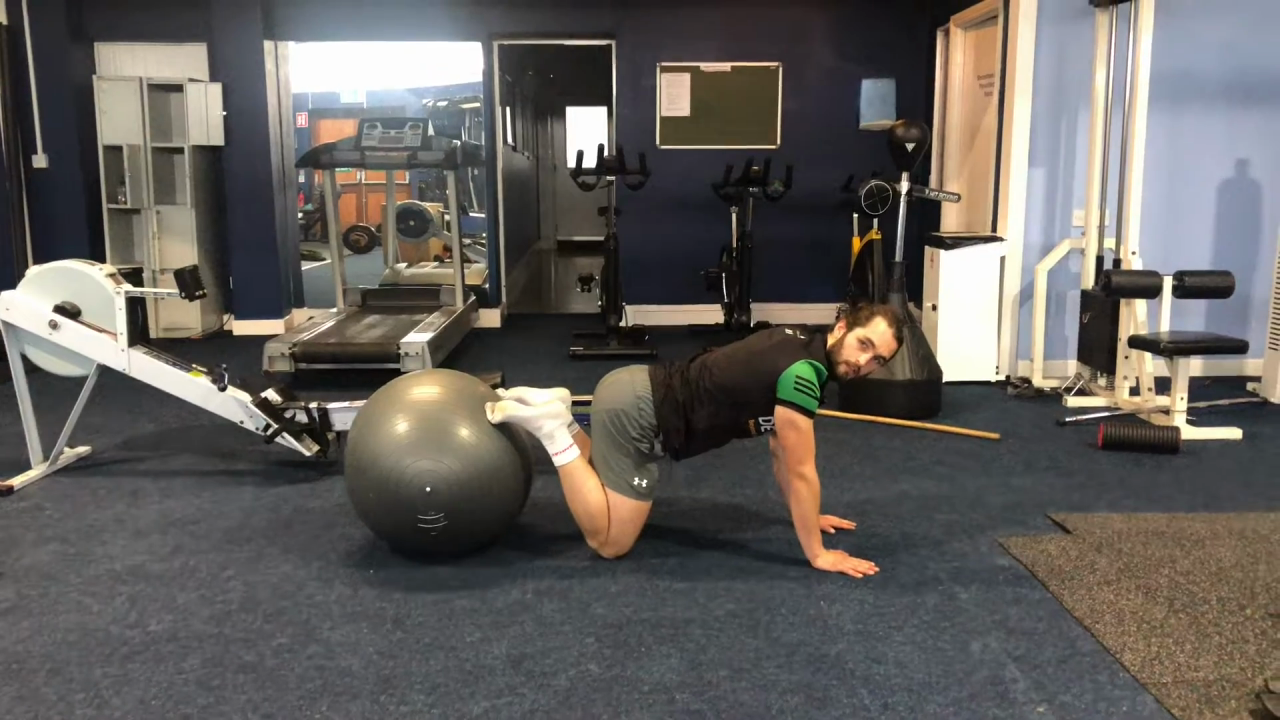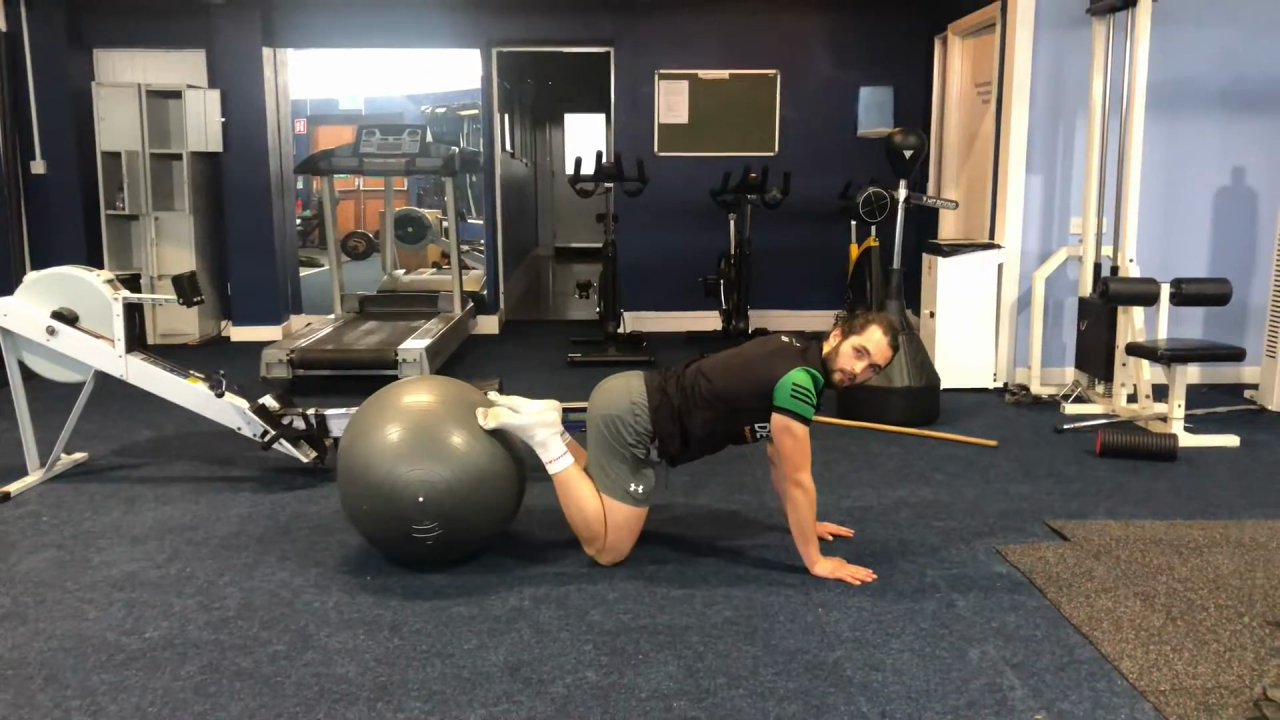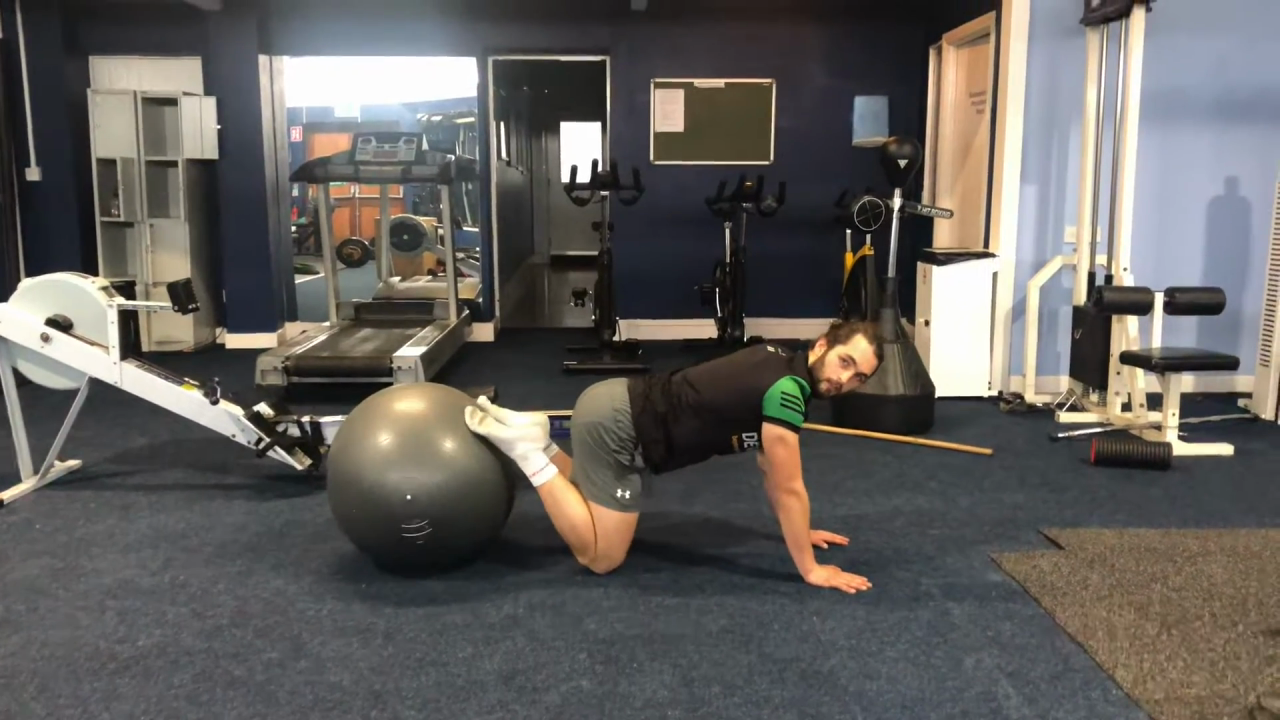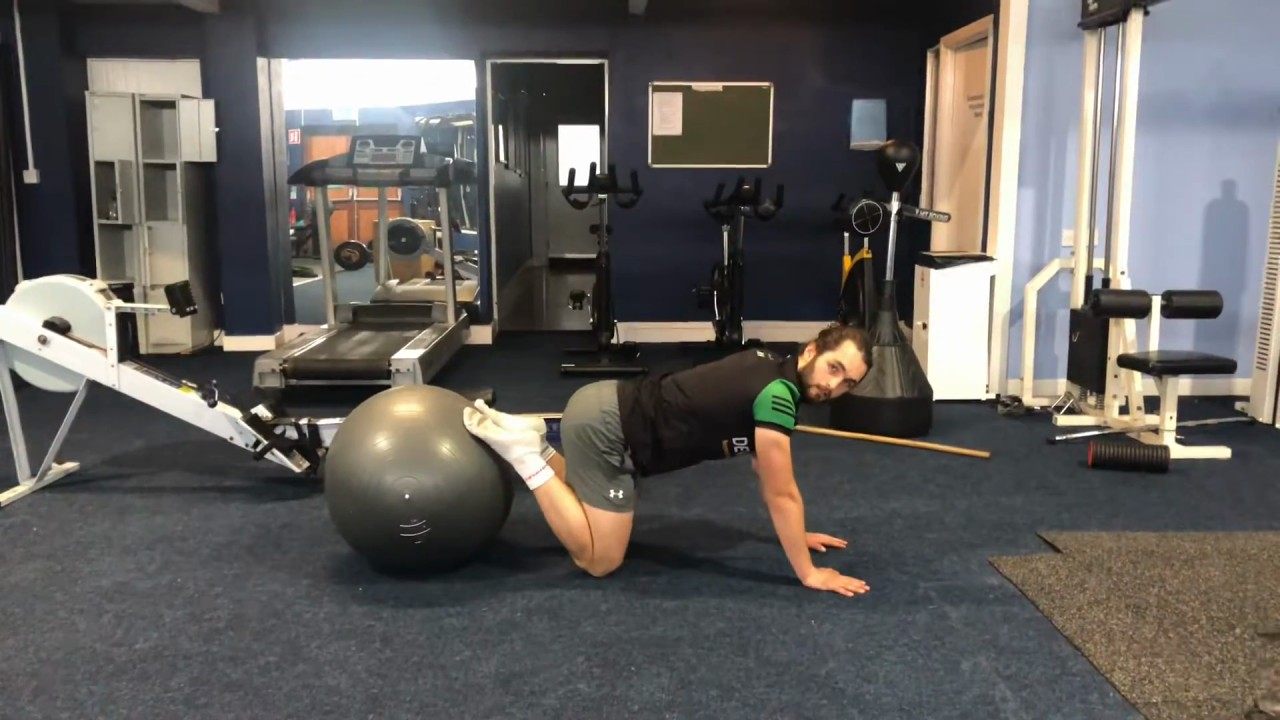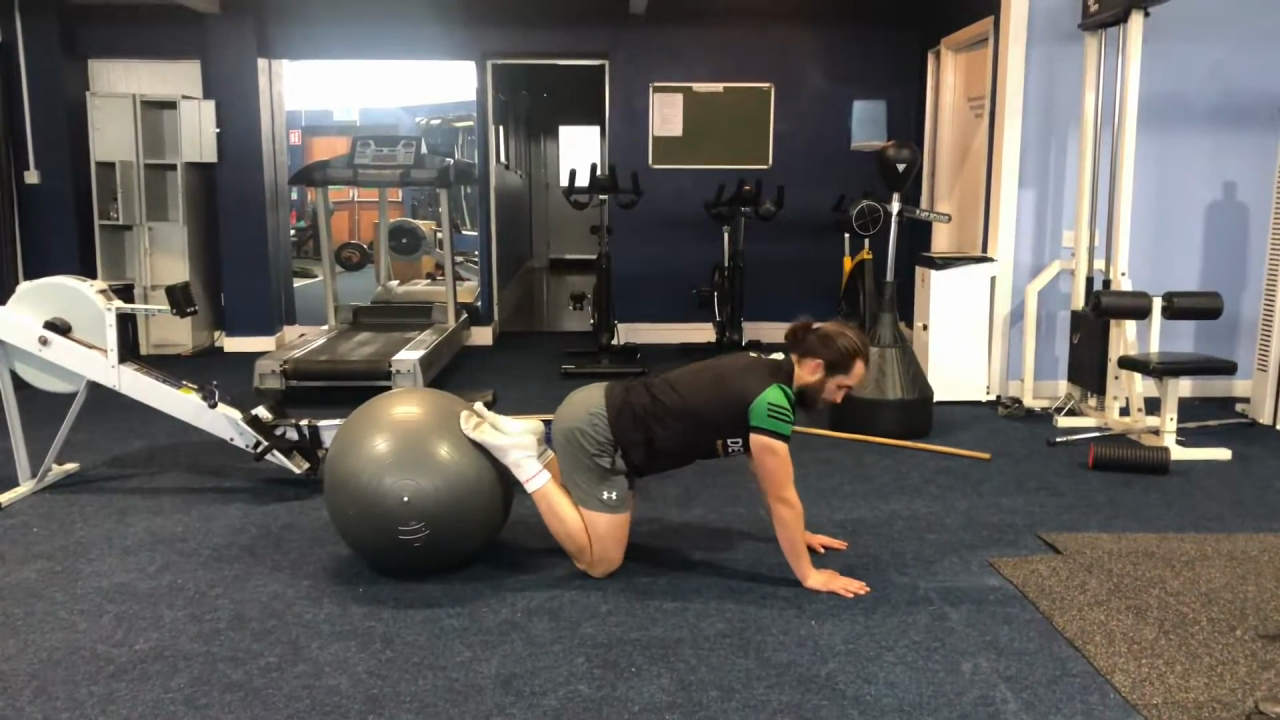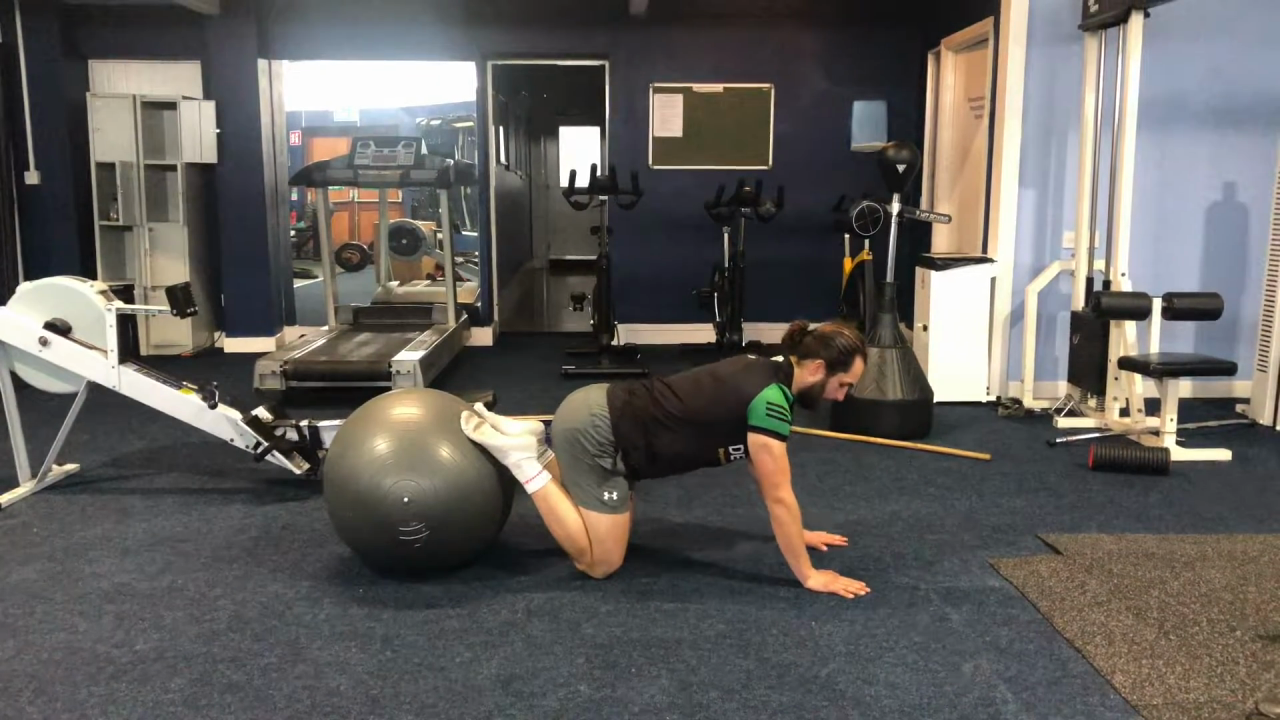
dt=0.4s
person 1, frame 1
left shoulder: (799, 346)
right shoulder: (803, 372)
left elbow: (781, 451)
right elbow: (801, 471)
left wrist: (807, 516)
right wrist: (817, 554)
left hip: (636, 390)
right hip: (638, 411)
left knee: (610, 500)
right knee: (610, 540)
left ankle: (554, 413)
right ankle: (552, 428)
person 1, frame 2
left shoulder: (796, 353)
right shoulder: (799, 381)
left elbow: (778, 458)
right elbow: (798, 479)
left wrist: (805, 523)
right wrist: (816, 561)
left hip: (631, 396)
right hip: (633, 418)
left knee: (606, 506)
right knee: (607, 547)
left ankle: (547, 423)
right ankle: (544, 435)
person 1, frame 3
left shoulder: (784, 364)
right shoulder: (786, 390)
left elbow: (771, 468)
right elbow: (789, 489)
left wrist: (800, 531)
right wrist: (811, 569)
left hip: (617, 403)
right hip: (616, 425)
left knee: (600, 517)
right knee: (602, 556)
left ankle: (533, 436)
right ankle: (527, 448)
person 1, frame 4
left shoulder: (774, 370)
right shoulder: (777, 395)
left elbow: (765, 470)
right elbow: (782, 493)
left wrist: (796, 534)
right wrist: (808, 573)
left hip: (606, 405)
right hip: (605, 427)
left knee: (601, 520)
right knee: (600, 559)
left ankle: (529, 439)
right ankle: (523, 451)
person 1, frame 5
left shoulder: (770, 369)
right shoulder: (772, 398)
left elbow: (765, 468)
right elbow: (781, 497)
left wrist: (798, 532)
right wrist: (808, 575)
left hip: (598, 410)
right hip: (596, 431)
left knee: (610, 520)
right knee: (601, 561)
left ankle: (529, 441)
right ankle: (519, 454)
person 1, frame 6
left shoulder: (768, 373)
right shoulder: (770, 397)
left elbow: (765, 472)
right elbow: (778, 497)
left wrist: (796, 532)
right wrist: (808, 576)
left hip: (597, 410)
right hip: (596, 432)
left knee: (612, 521)
right knee: (601, 561)
left ankle: (528, 441)
right ankle: (520, 456)
